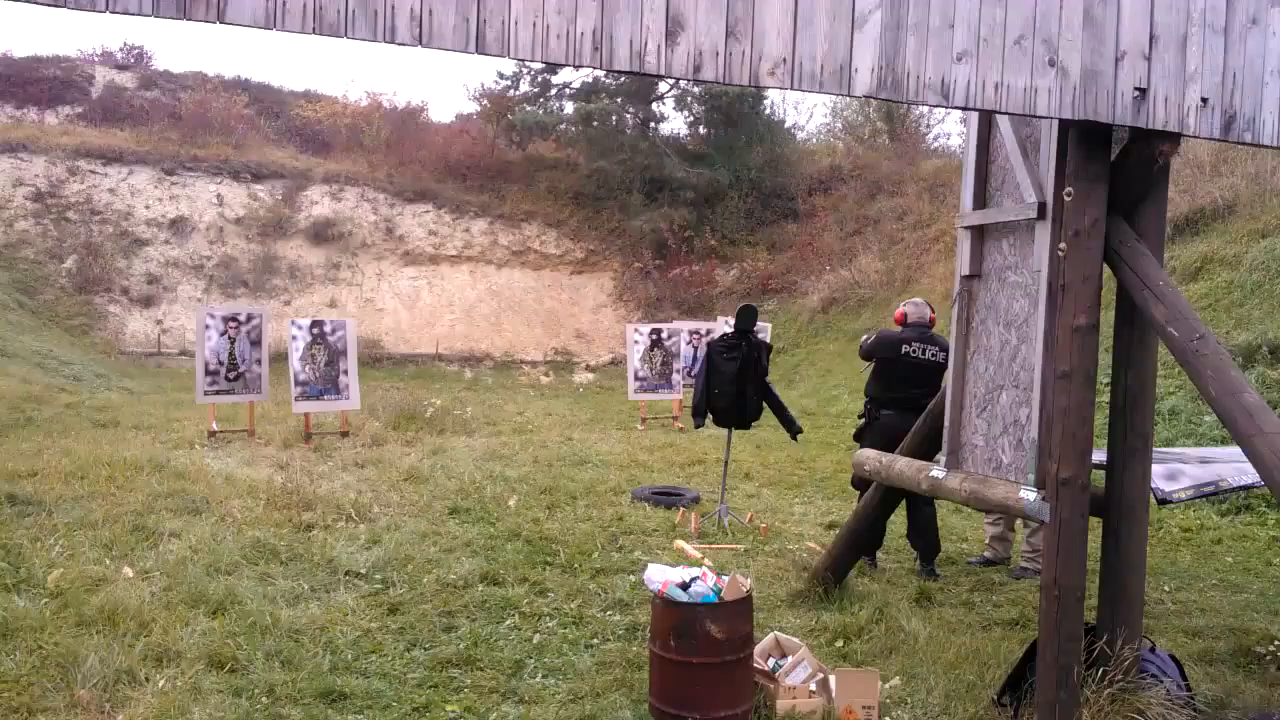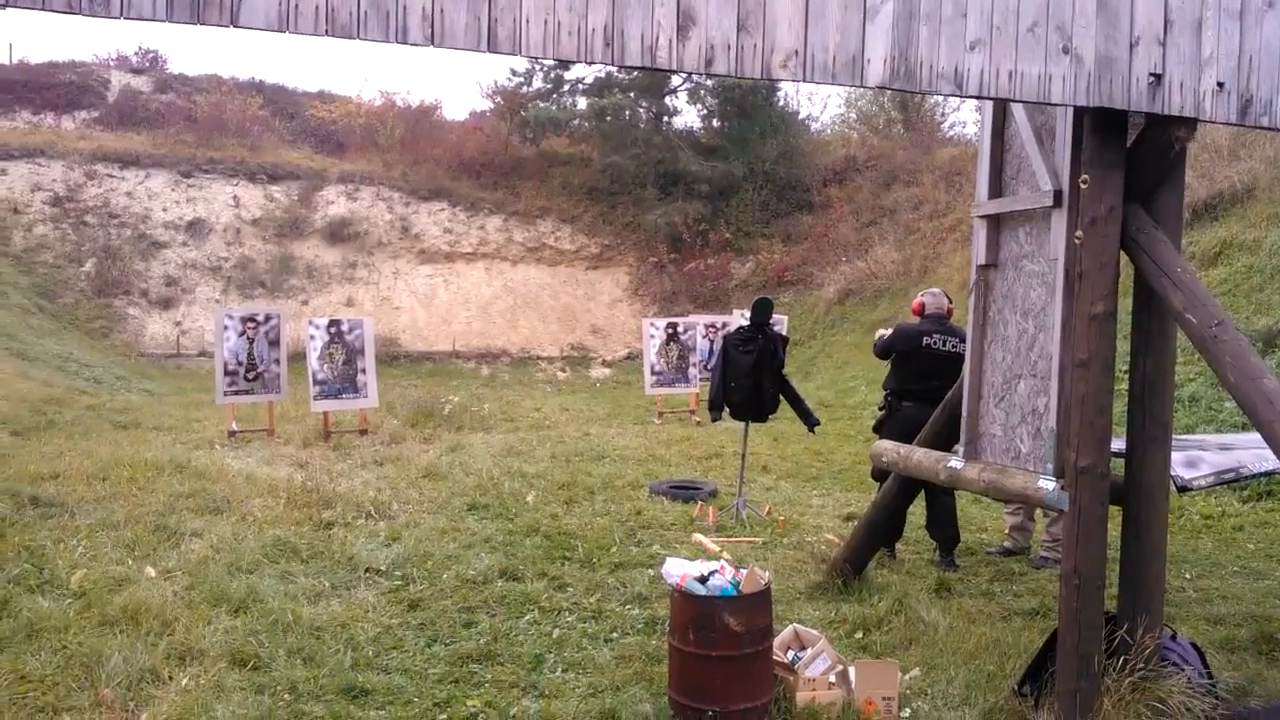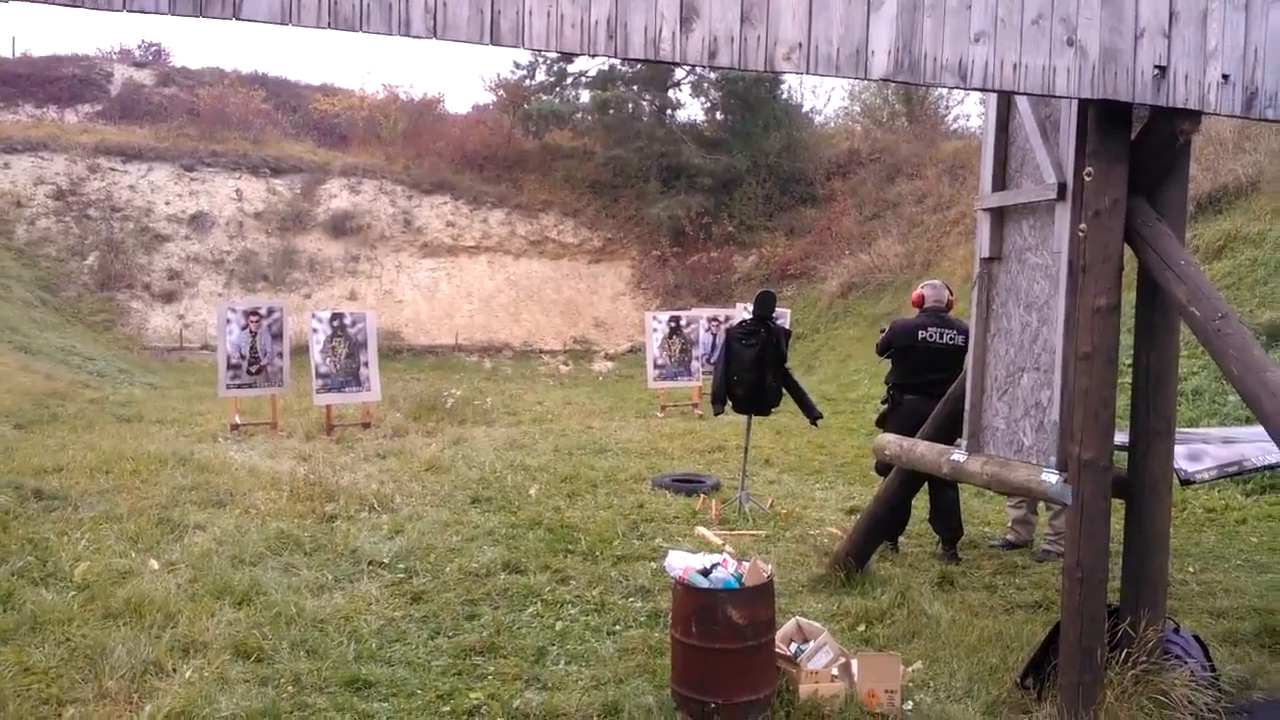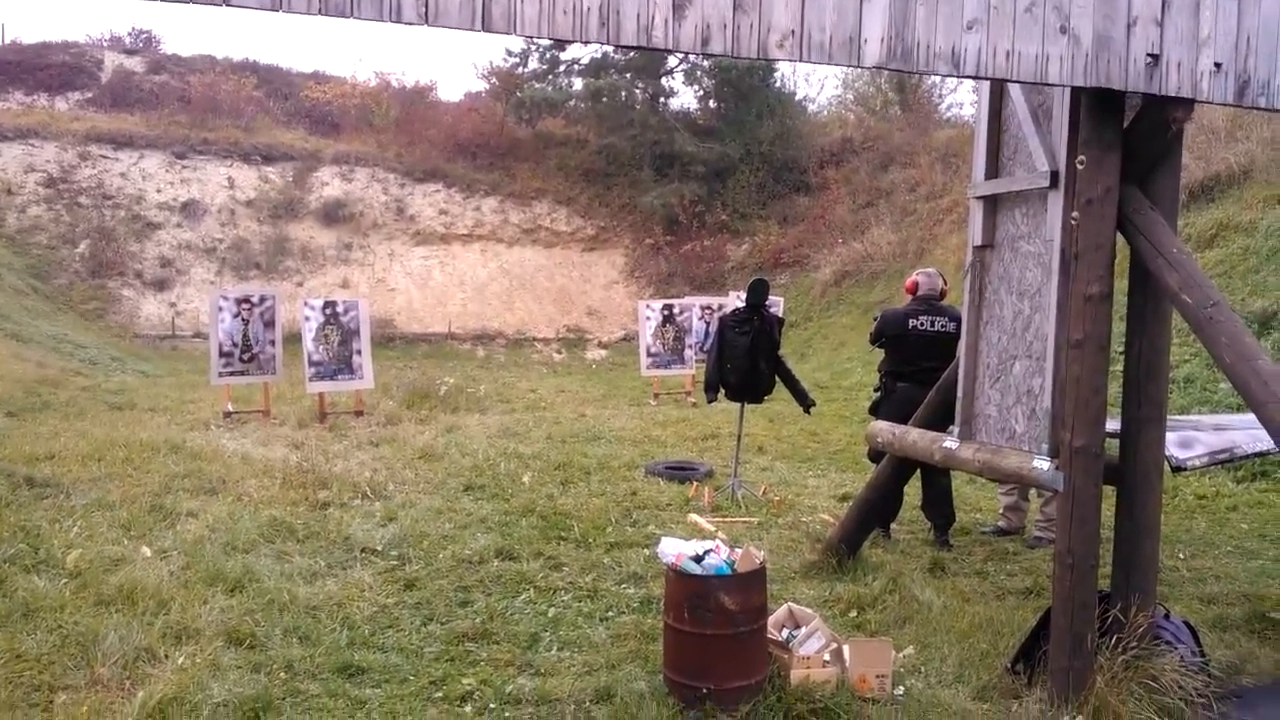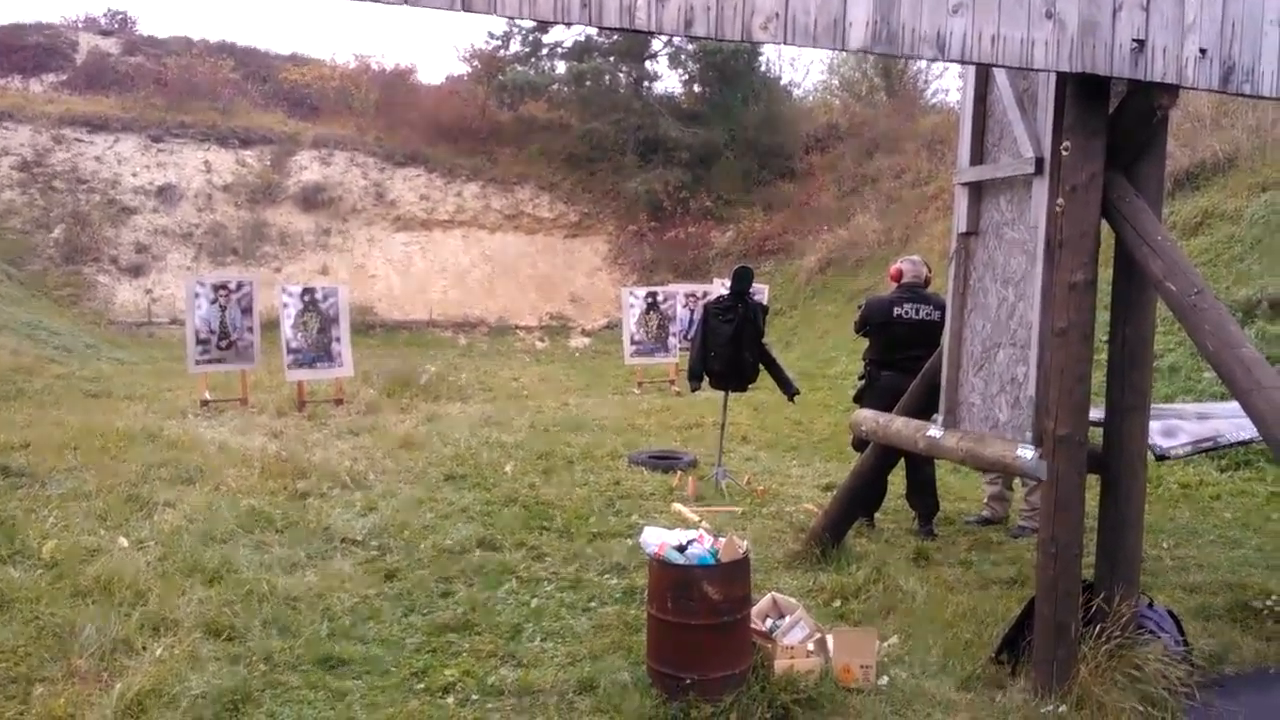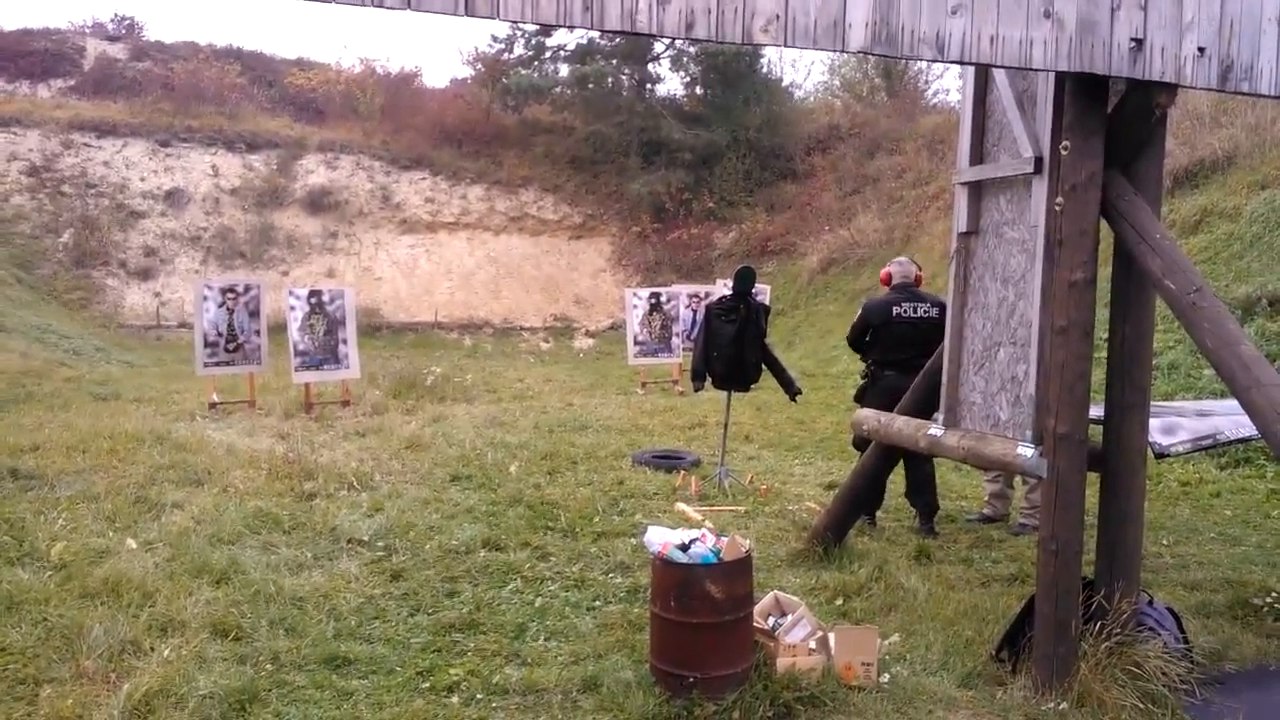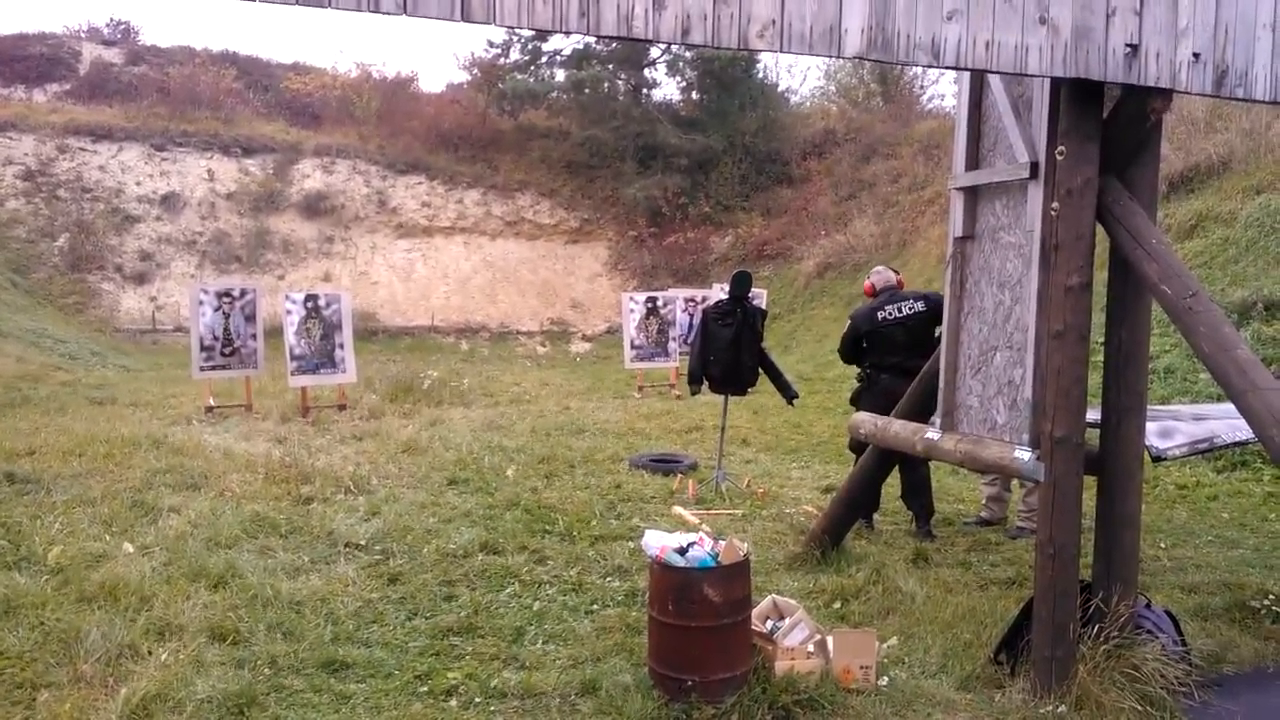
dt=0.5s
person 1, frame 1
left shoulder: (888, 340)
right shoulder: (943, 348)
left elbow: (865, 352)
right elbow: (937, 378)
left wrist: (867, 340)
left hip: (885, 422)
left knee: (873, 488)
right knee: (921, 493)
left ankle: (867, 553)
right ankle: (927, 560)
person 1, frame 2
left shoulder: (907, 332)
right shoulder: (961, 338)
left elbow: (881, 351)
right elbow: (952, 367)
left wrist: (882, 336)
left hip: (905, 415)
right knee: (941, 484)
left ankle: (886, 544)
right ankle: (946, 551)
person 1, frame 3
left shoulder: (903, 327)
right shoulder: (963, 331)
left elbow: (882, 350)
right elbow: (963, 363)
left wrist: (889, 333)
left hip: (907, 408)
right knee: (944, 477)
left ankle: (889, 537)
right ankle: (949, 544)
person 1, frame 4
left shoulder: (894, 317)
right shoulder: (956, 319)
left elbow: (875, 340)
right elbow: (960, 353)
left hip: (899, 396)
right knee: (936, 464)
left ankle: (881, 524)
right ankle: (941, 530)
person 1, frame 5
left shoulder: (878, 305)
right shoulder: (940, 307)
left elbow: (860, 328)
left hip: (883, 385)
right knee: (921, 454)
left ankle: (865, 514)
right ankle: (925, 521)
person 1, frame 6
left shoulder: (875, 307)
right shoulder: (938, 307)
left elbow: (854, 340)
left hip: (884, 385)
left knee: (873, 449)
right knee: (920, 453)
left ankle: (867, 512)
right ankle: (926, 519)
person 1, frame 7
left shoulder: (862, 315)
right shoulder: (926, 302)
left elbow: (846, 355)
right wrist: (931, 349)
left hip: (879, 389)
left knee: (869, 453)
right knee: (915, 455)
left ankle: (864, 516)
right ankle: (923, 522)
